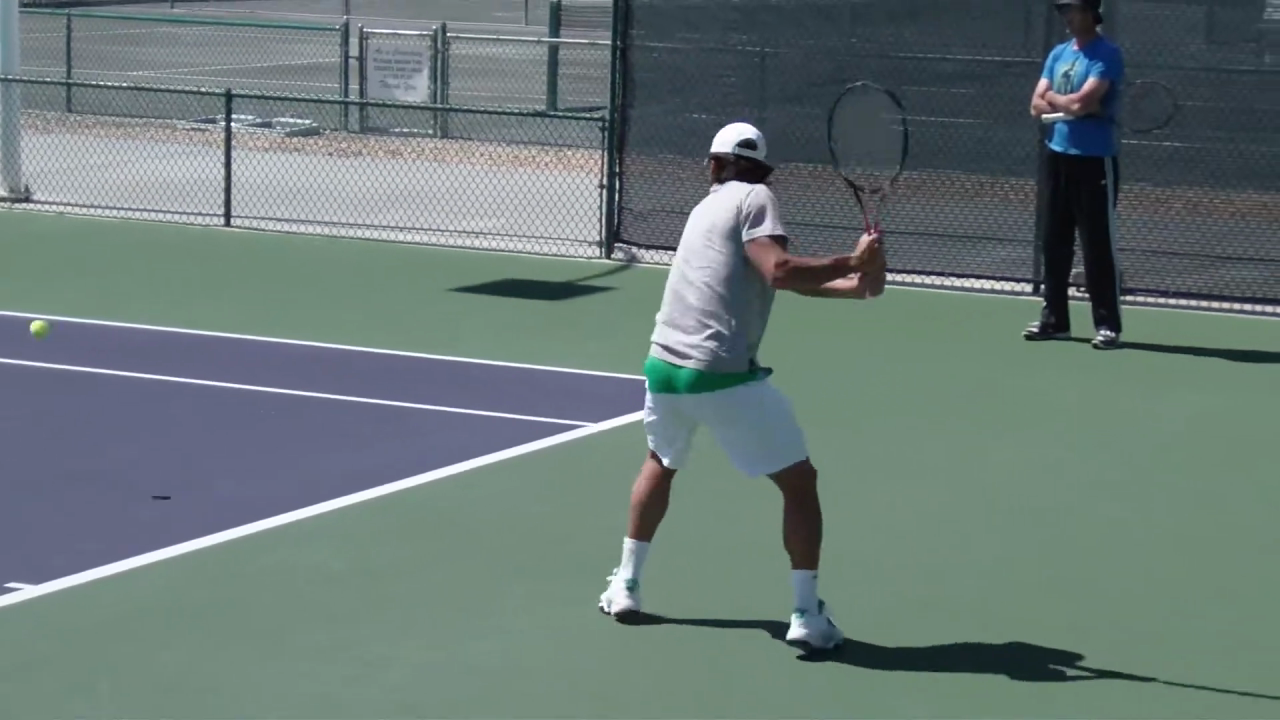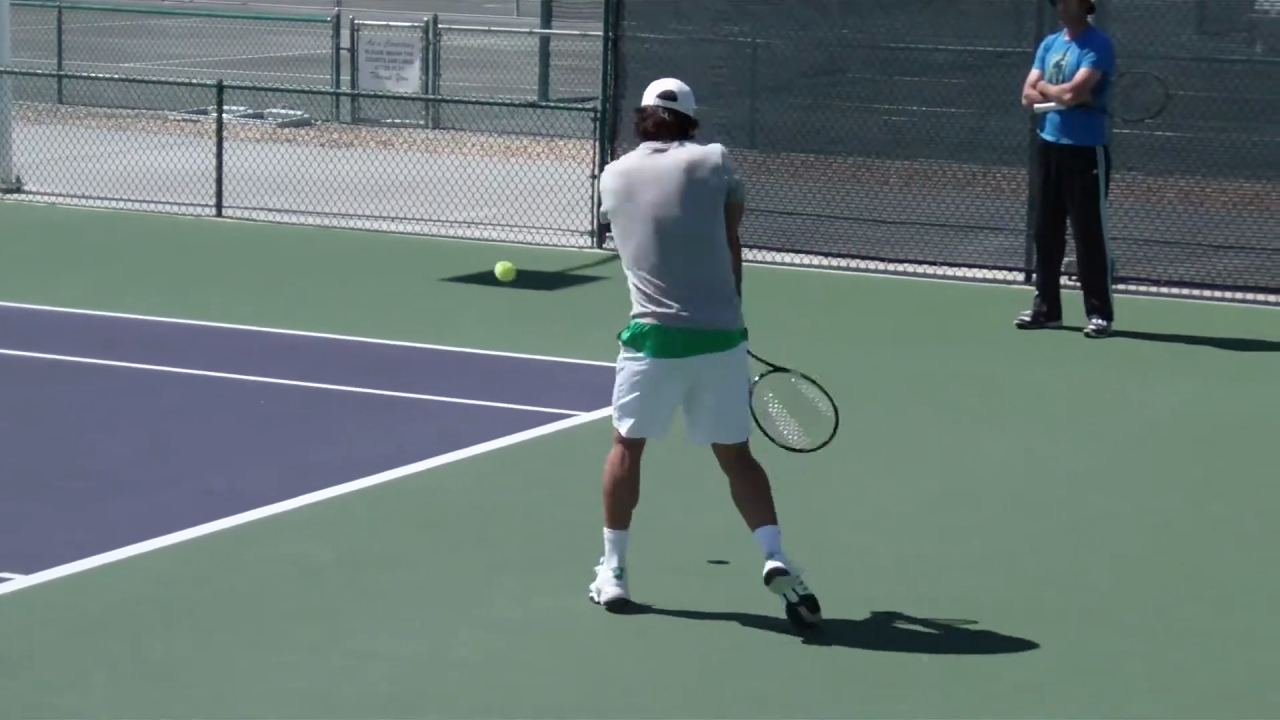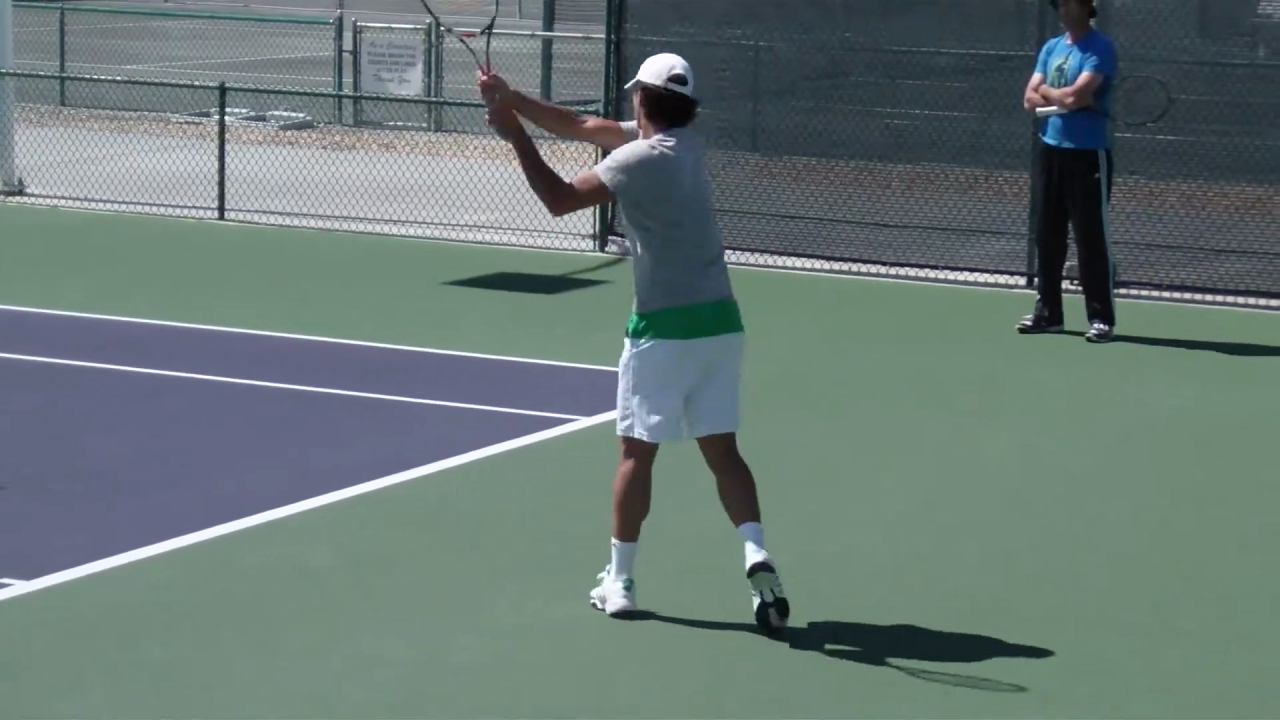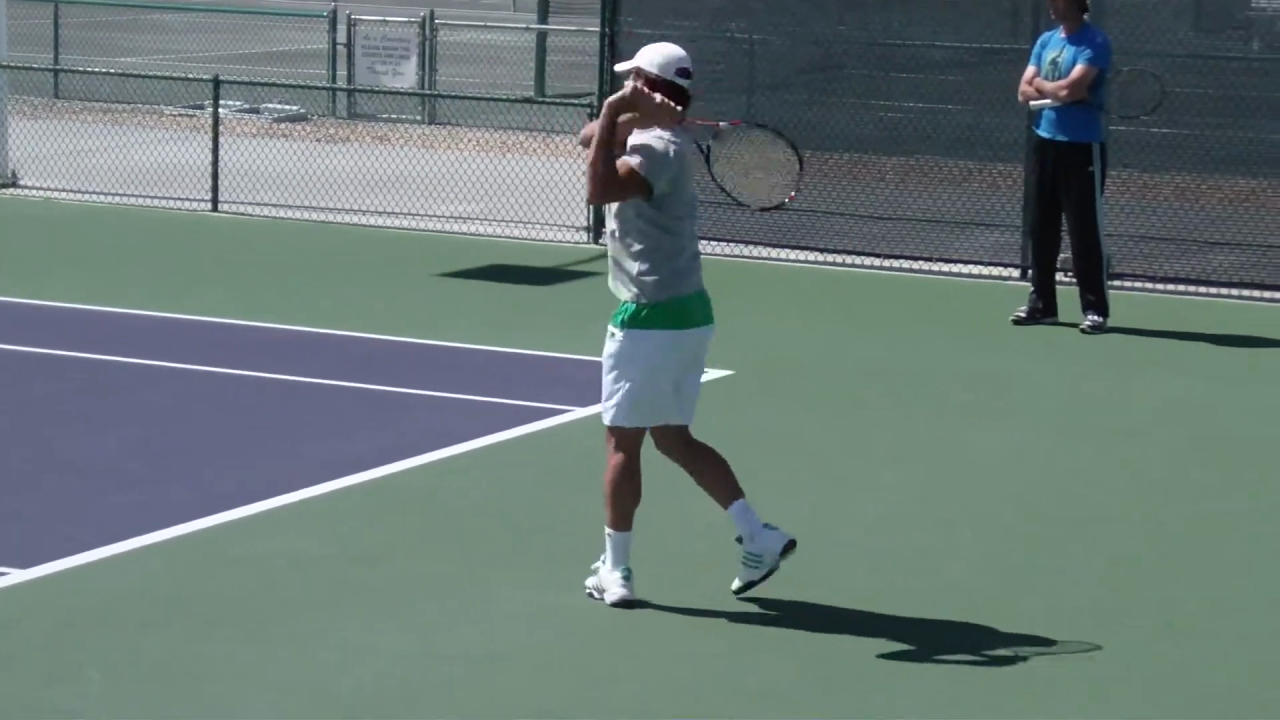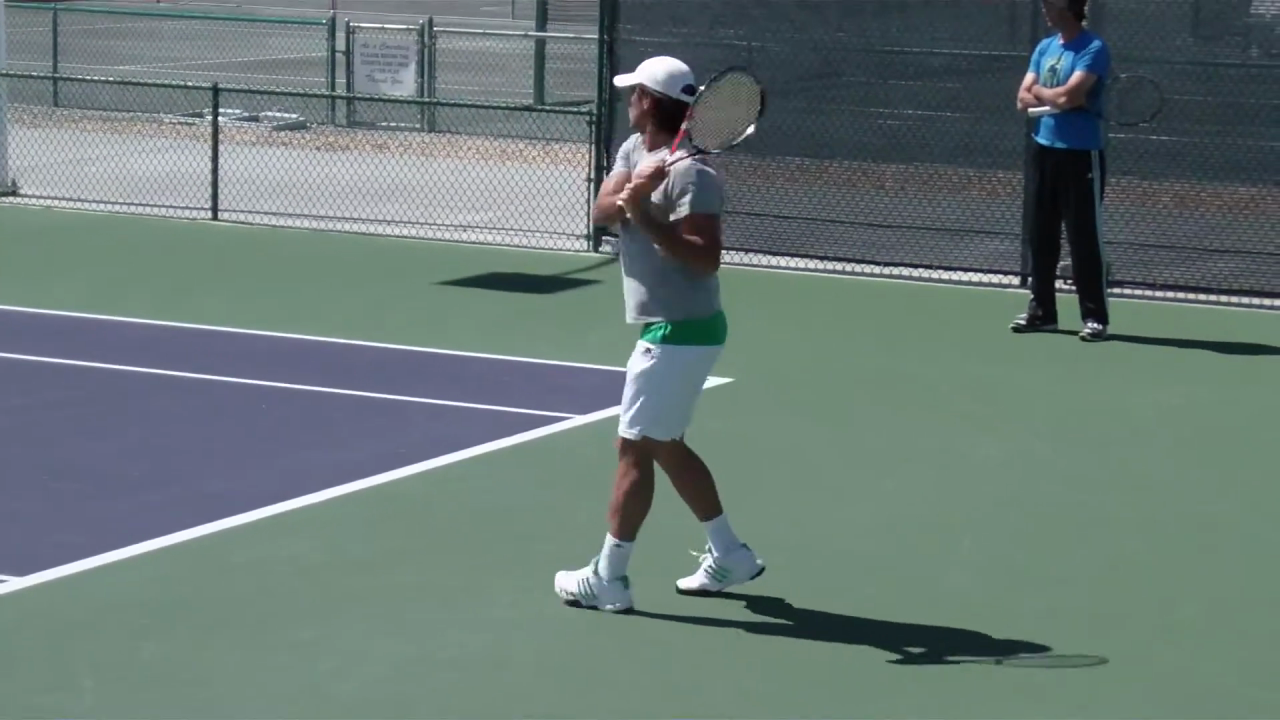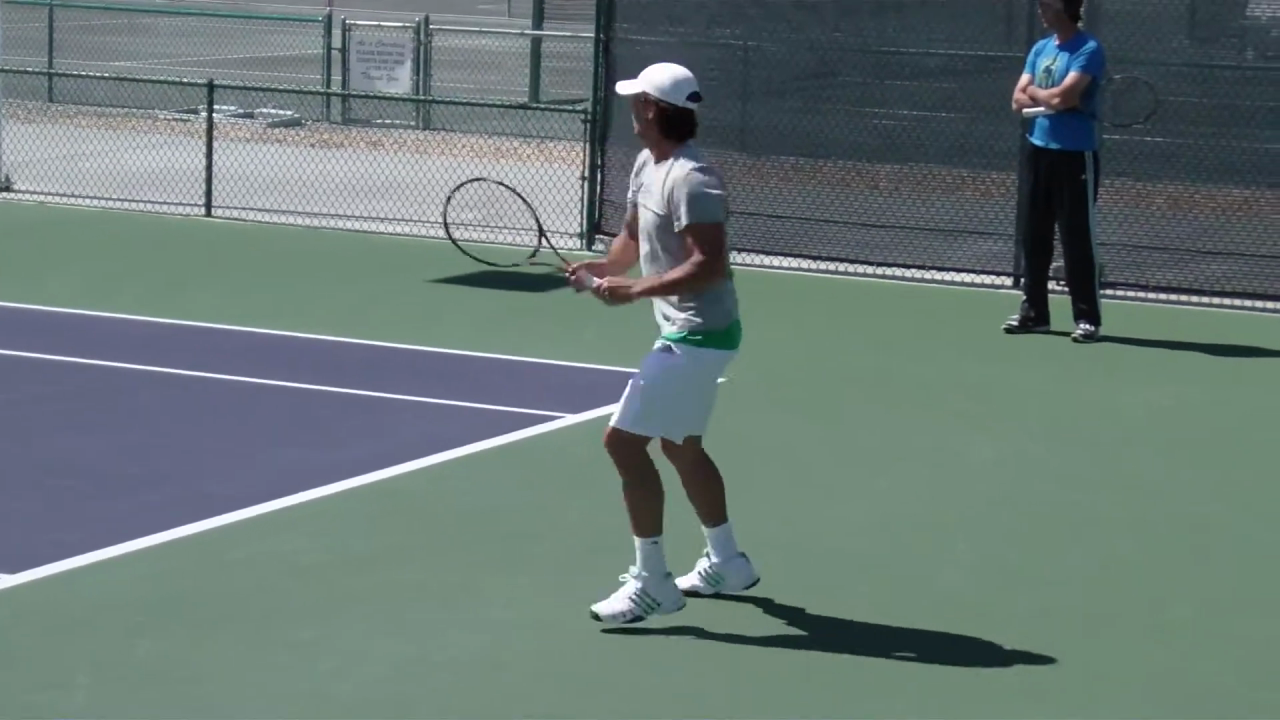
dt=0.2s
person 1, frame 1
left shoulder: (704, 208)
right shoulder: (755, 200)
left elbow: (763, 279)
right elbow: (779, 272)
left wrist: (852, 285)
right wrist: (852, 261)
left hip: (664, 368)
right hip: (726, 376)
left knee: (659, 464)
right knee: (800, 483)
left ankle: (625, 585)
right ankle: (807, 614)
person 1, frame 2
left shoulder: (614, 176)
right shoulder: (713, 160)
right elbow: (729, 244)
left hip: (650, 338)
right hip: (718, 337)
left knee: (625, 447)
right knee: (736, 455)
left ankle: (611, 573)
right ankle: (777, 560)
person 1, frame 3
left shoulder: (639, 159)
right shoulder: (686, 140)
left elbow: (560, 199)
right elbow: (585, 126)
left wrist: (511, 131)
right wrist: (514, 98)
left hip: (663, 327)
right hip: (721, 320)
left knee: (637, 452)
right knee: (722, 451)
left ankle: (620, 583)
right ankle: (757, 553)
person 1, frame 4
left shoulder: (660, 147)
right shoulder: (640, 126)
left elbow: (600, 191)
right elbow: (593, 138)
left wrist: (612, 117)
right wrist: (616, 118)
left hip: (651, 316)
right hip: (687, 311)
left knee: (623, 441)
right knee: (673, 438)
left ankle: (616, 572)
right ankle: (756, 535)
person 1, frame 5
left shoulder: (694, 172)
right shoulder: (637, 150)
left elbow: (707, 258)
right elbow: (601, 210)
left wrist: (646, 220)
right wrist: (635, 189)
left hip: (680, 330)
right hip: (677, 327)
left knee: (635, 450)
right knee: (667, 447)
left ankle: (606, 578)
right ankle: (729, 554)
person 1, frame 6
left shoulder: (693, 178)
right shoulder: (647, 164)
left elbow: (710, 267)
right elbow: (630, 242)
left wrist: (635, 290)
right wrist: (599, 267)
left hip: (699, 337)
right hip: (687, 334)
left knee: (622, 440)
right knee: (683, 446)
left ankle: (651, 580)
right ankle: (727, 561)
person 2, frame 1
left shoulder: (1107, 55)
right shoulder: (1057, 53)
left elbow: (1080, 102)
right elbow: (1037, 105)
left wrist: (1053, 97)
right wrist: (1069, 105)
left hip: (1094, 161)
right hip: (1057, 156)
left knee: (1098, 245)
right knee: (1054, 241)
left ankle: (1107, 324)
right ankle: (1054, 318)
person 2, frame 2
left shoulder: (1099, 45)
right shoulder: (1049, 44)
left elbow: (1073, 92)
right elbow: (1028, 95)
left wrist: (1044, 86)
right wrist: (1061, 95)
left hip: (1085, 150)
right hip: (1049, 146)
left knee: (1090, 235)
right knee: (1045, 231)
left ankle: (1100, 312)
right ankle: (1046, 307)
person 2, frame 3
left shoulder: (1101, 48)
right shoulder: (1051, 48)
left elbow: (1074, 95)
right elbow: (1030, 99)
left wrist: (1046, 90)
right wrist: (1064, 99)
left hip: (1087, 154)
right hip: (1050, 150)
left knee: (1092, 239)
right knee: (1047, 235)
left ankle: (1101, 317)
right ankle: (1048, 311)
person 2, frame 4
left shoulder: (1095, 42)
right shoulder: (1045, 40)
left elbow: (1069, 89)
right elbow: (1024, 91)
left wrist: (1040, 83)
right wrist: (1057, 92)
left hip: (1081, 146)
right hip: (1044, 142)
left knee: (1085, 231)
right knee: (1041, 227)
left ankle: (1095, 308)
right ankle: (1042, 303)
person 2, frame 5
left shoulder: (1093, 48)
right shoulder: (1044, 48)
left elbow: (1067, 96)
right elbow: (1023, 99)
left wrist: (1039, 90)
right wrist: (1054, 98)
left hip: (1080, 154)
right hip: (1044, 149)
left knee: (1084, 238)
right knee: (1040, 234)
left ankle: (1095, 316)
right ankle: (1041, 309)
person 2, frame 6
left shoulder: (1089, 50)
right shoulder: (1040, 48)
left elbow: (1061, 97)
right elbow: (1018, 100)
left wrist: (1034, 90)
right wrist: (1049, 99)
left hip: (1074, 155)
right hip: (1038, 150)
left knee: (1077, 239)
right knee: (1033, 235)
left ankle: (1087, 317)
right ankle: (1034, 311)
